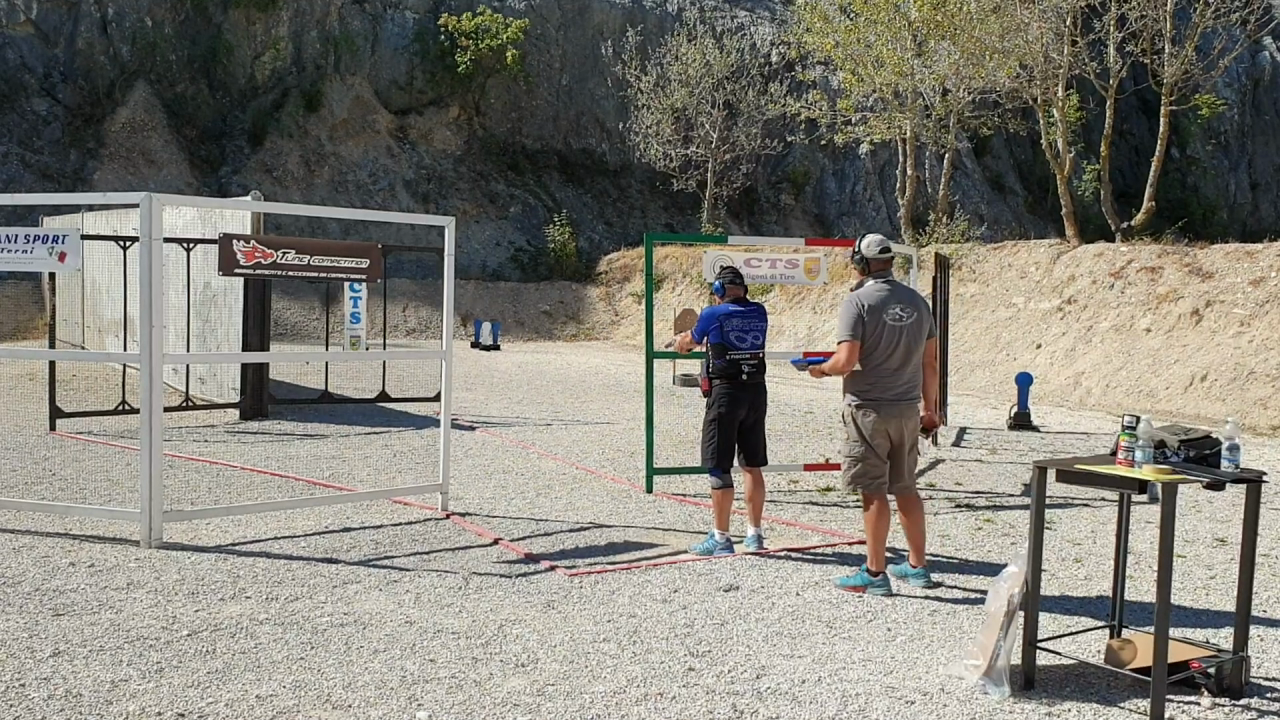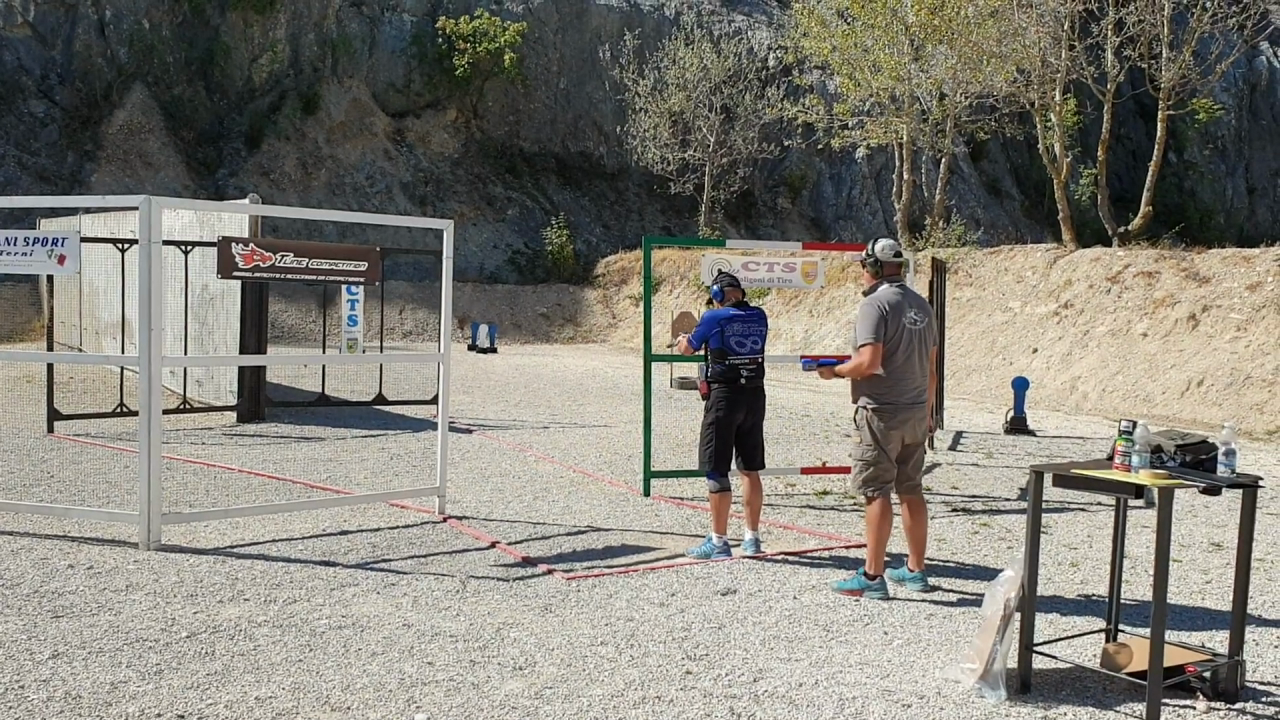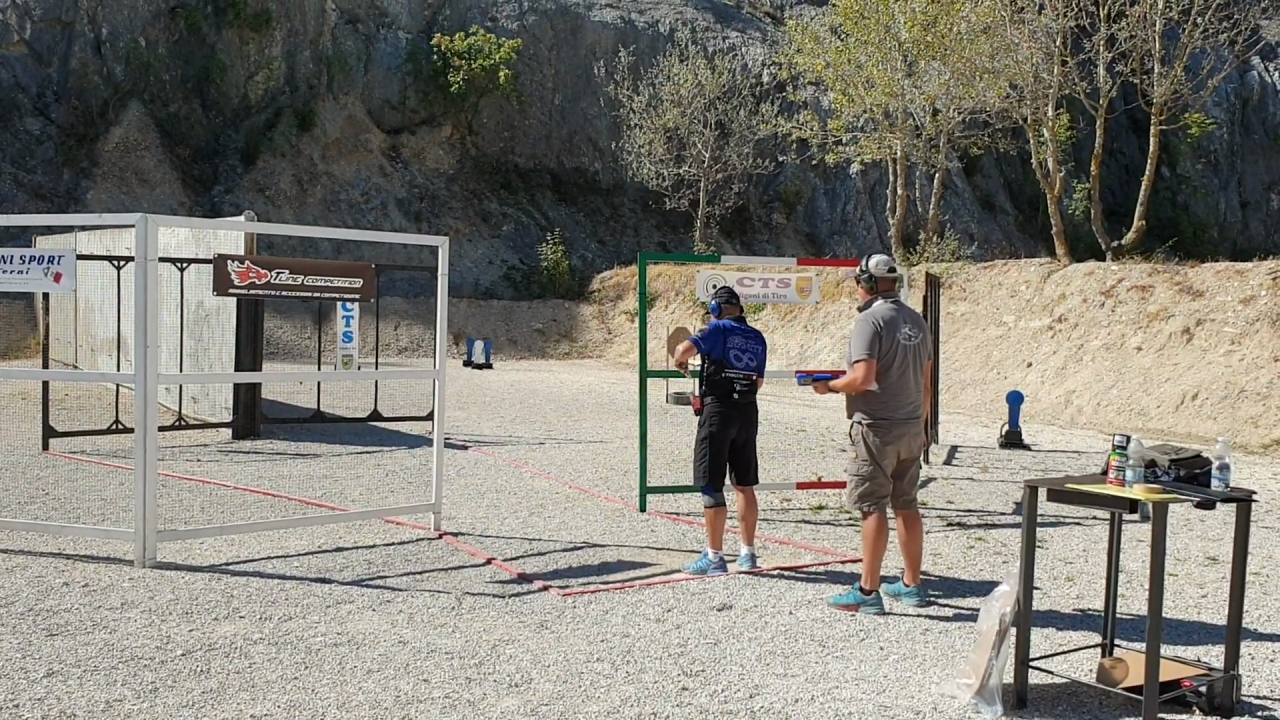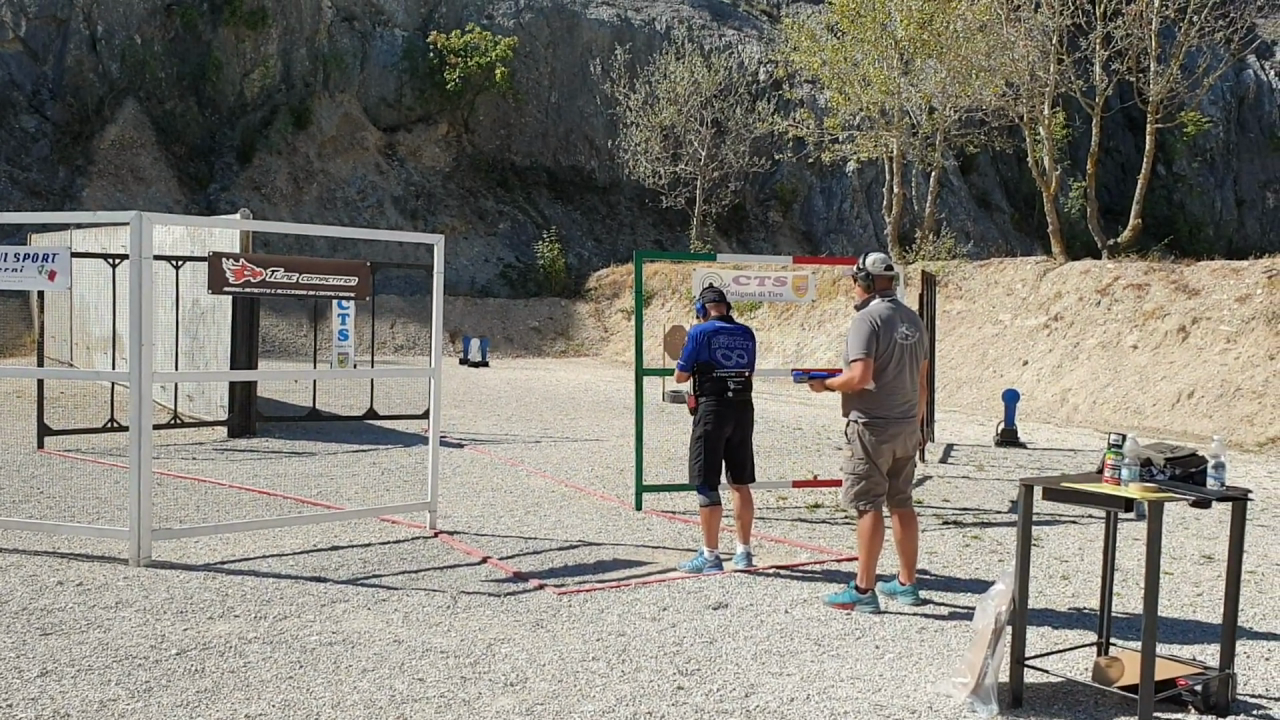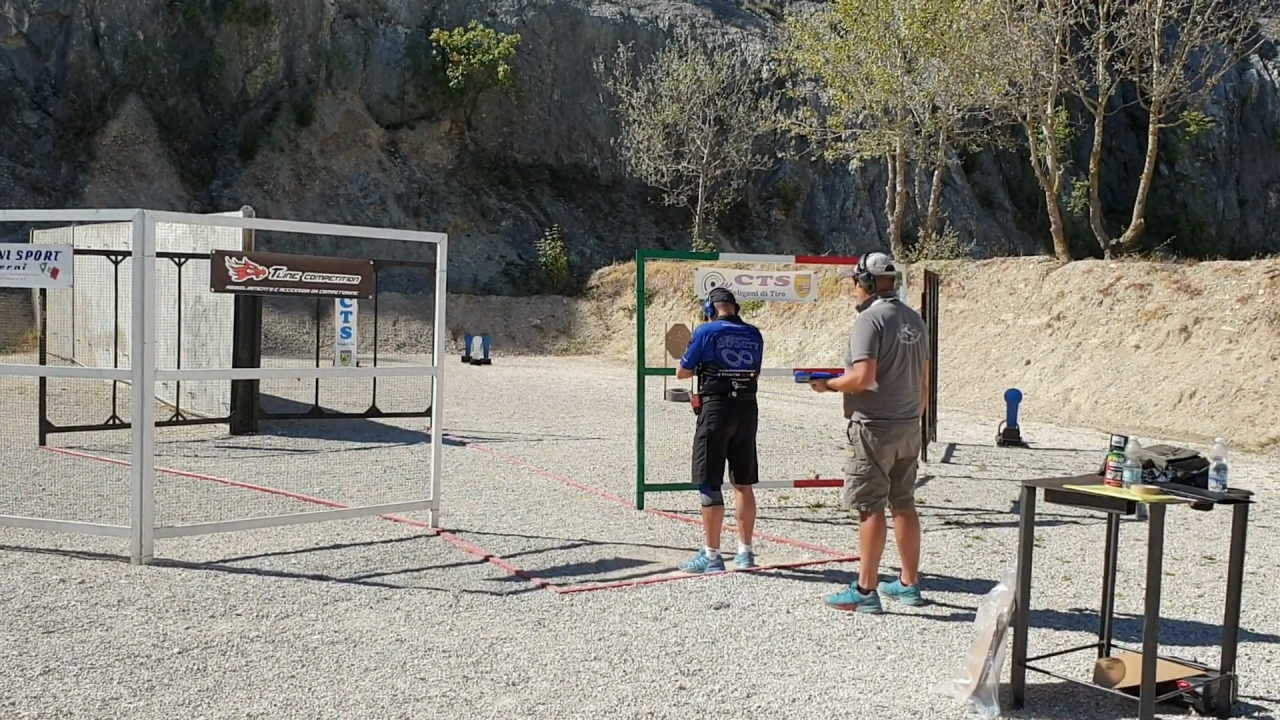
dt=1s
person 1, frame 1
left shoulder: (858, 301)
right shoulder: (916, 301)
left elbow: (847, 361)
right elbow: (929, 361)
left wrist: (821, 369)
right wrist: (929, 407)
left hip: (869, 409)
right hip: (908, 409)
left knee: (873, 490)
right knee: (905, 488)
left ankle: (875, 573)
right ankle: (917, 566)
person 1, frame 2
left shoulder: (875, 304)
right shoulder: (922, 305)
left elbow: (869, 363)
right elbow: (930, 367)
left wrist: (835, 371)
right wrist: (926, 411)
left hip: (881, 413)
right hip: (915, 414)
left knee: (877, 492)
right knee: (911, 490)
left ankle: (872, 576)
right ankle: (915, 570)
person 1, frame 3
left shoulder: (870, 320)
right shoulder: (916, 320)
left elbow: (862, 378)
right elbow: (925, 382)
left wrist: (829, 386)
right wrist: (920, 425)
left hip: (877, 429)
right hip: (911, 428)
left knee: (873, 507)
right knee: (906, 504)
left ankle: (868, 591)
right ankle: (911, 585)
person 1, frame 4
left shoulder: (867, 318)
right shoulder: (913, 319)
left elbow: (860, 377)
right elbow: (921, 381)
left wrist: (826, 384)
left hip: (872, 428)
right hip: (906, 428)
left knee: (869, 506)
right knee: (902, 504)
left ankle: (863, 590)
right ankle: (907, 584)
person 1, frame 5
left shoulder: (870, 319)
right shoulder: (914, 319)
left elbow: (862, 378)
right elbow: (922, 380)
left wrist: (828, 384)
left hip: (874, 428)
right hip: (908, 428)
left knee: (870, 507)
right knee: (903, 504)
left ankle: (866, 590)
right ankle: (908, 584)
person 2, frame 1
left shoulder: (713, 314)
right shoulder: (759, 312)
left elbow: (691, 339)
left wrist: (681, 341)
left hip: (725, 393)
right hip: (756, 392)
left knee: (719, 468)
right knee: (752, 465)
left ankle: (721, 538)
right ankle: (754, 533)
person 2, frame 2
left shoulder: (714, 318)
right shoulder: (759, 317)
left elbow: (690, 348)
left wrist: (683, 341)
left hip: (724, 397)
right hip: (754, 396)
left knee: (716, 471)
right knee: (750, 469)
left ankle: (718, 542)
right ankle: (752, 537)
person 2, frame 3
left shoulder: (716, 329)
right shoulder: (758, 338)
left elbow: (684, 351)
left wrist: (680, 358)
left hip: (718, 411)
right hip: (748, 412)
left knee: (711, 486)
right knee: (745, 484)
left ankle: (714, 557)
right ankle: (747, 553)
person 2, frame 4
left shoulder: (700, 332)
right shoulder: (746, 334)
left elbow: (680, 376)
left hip: (712, 410)
right hip: (743, 410)
left knee: (707, 485)
right knee: (741, 483)
left ankle: (710, 556)
right ankle: (744, 551)
person 2, frame 5
left shoulder: (707, 331)
right shoulder: (754, 335)
left elbow: (682, 373)
left hip: (716, 410)
right hip: (747, 410)
left knee: (709, 484)
right knee: (743, 483)
left ankle: (711, 555)
right ankle: (745, 551)
